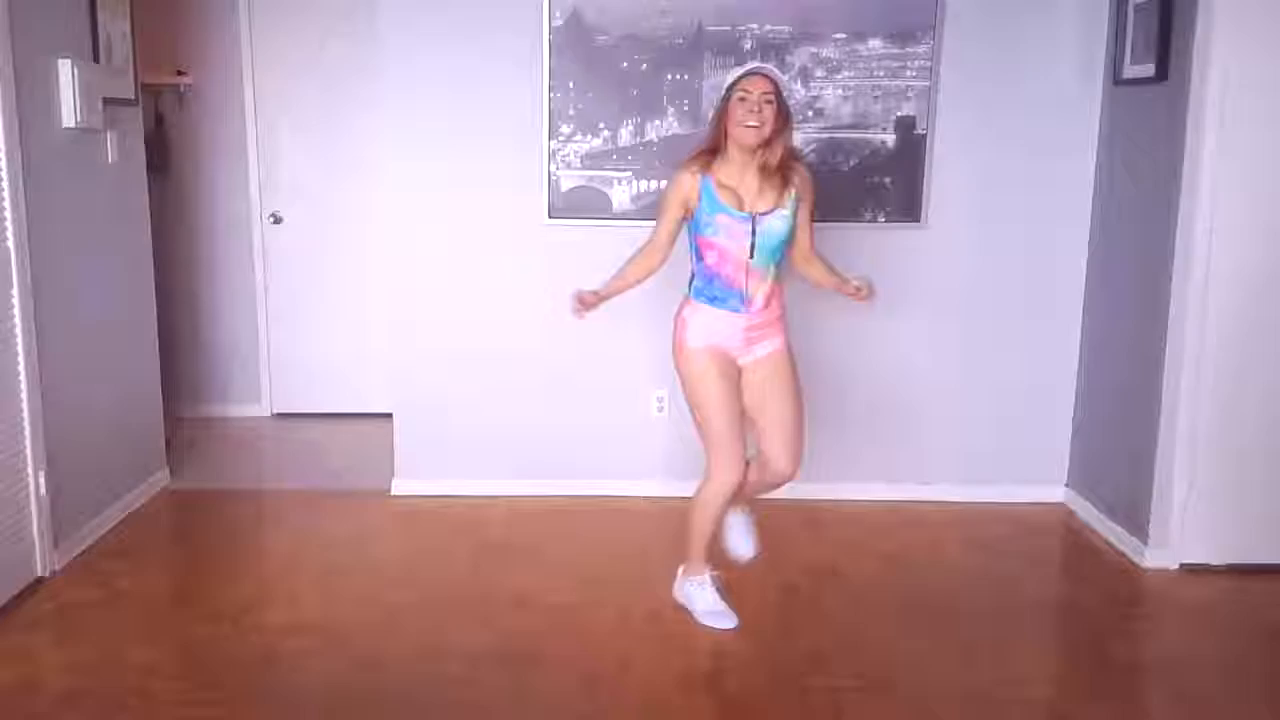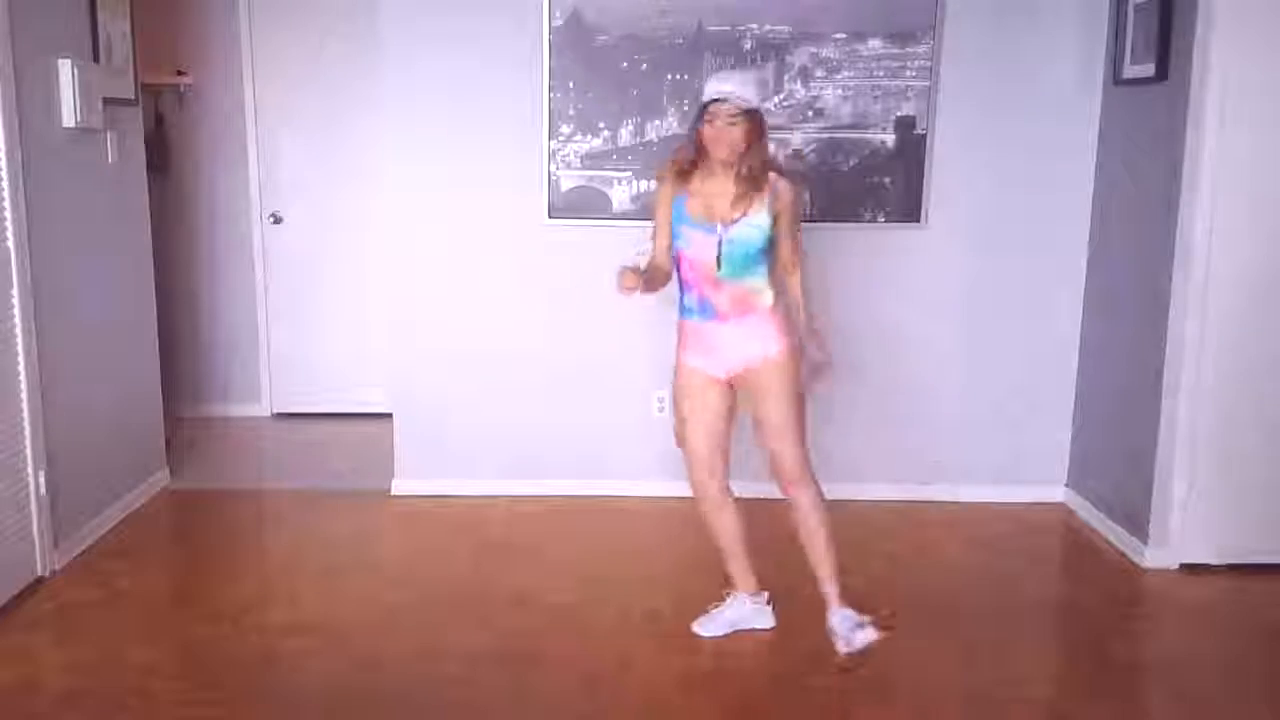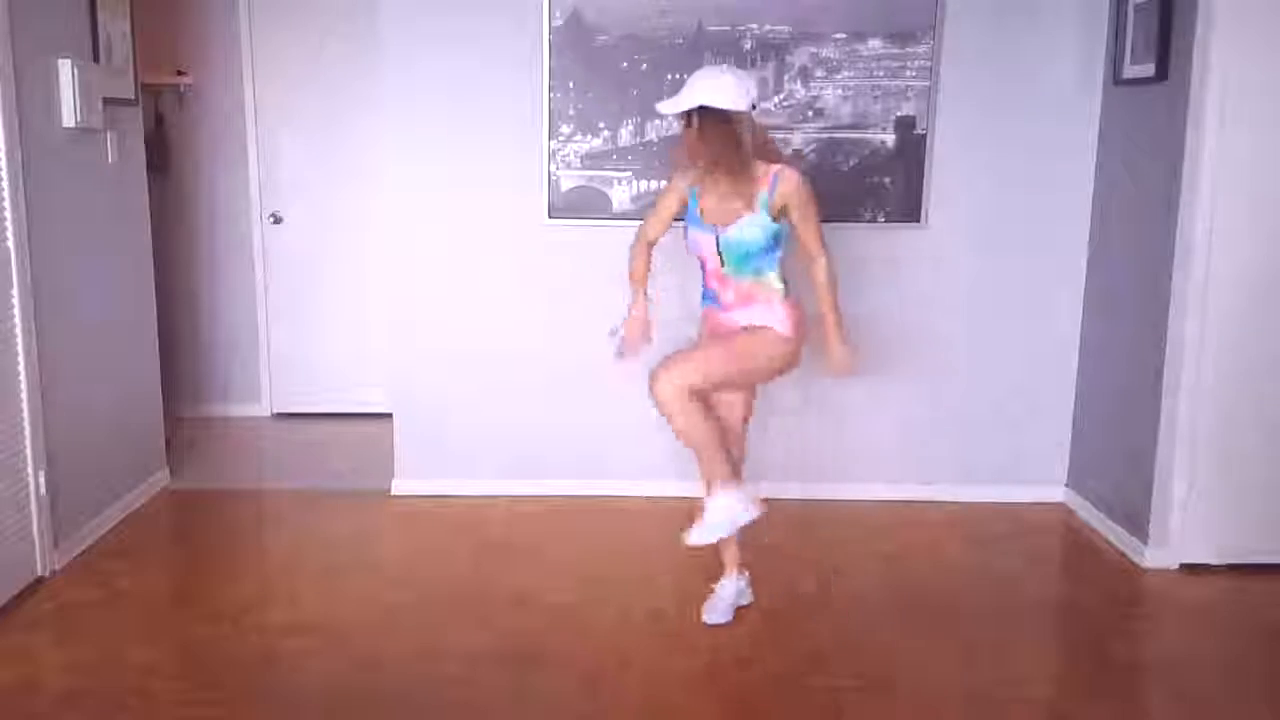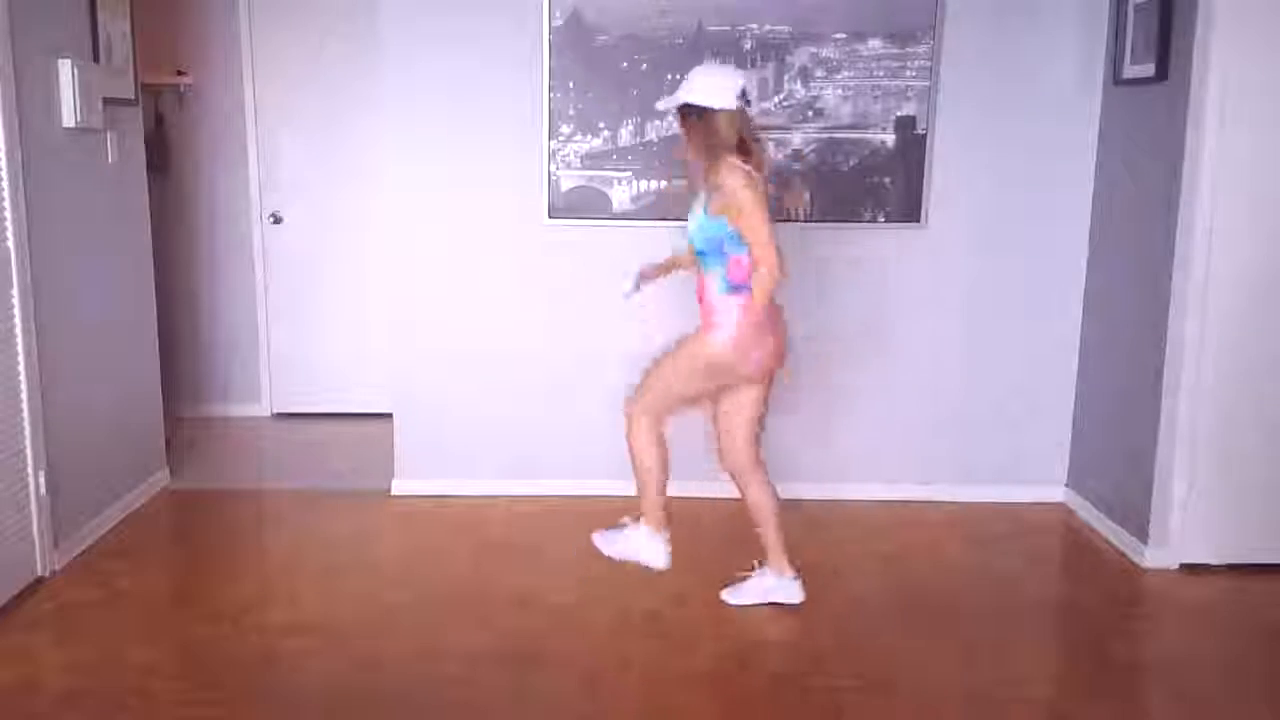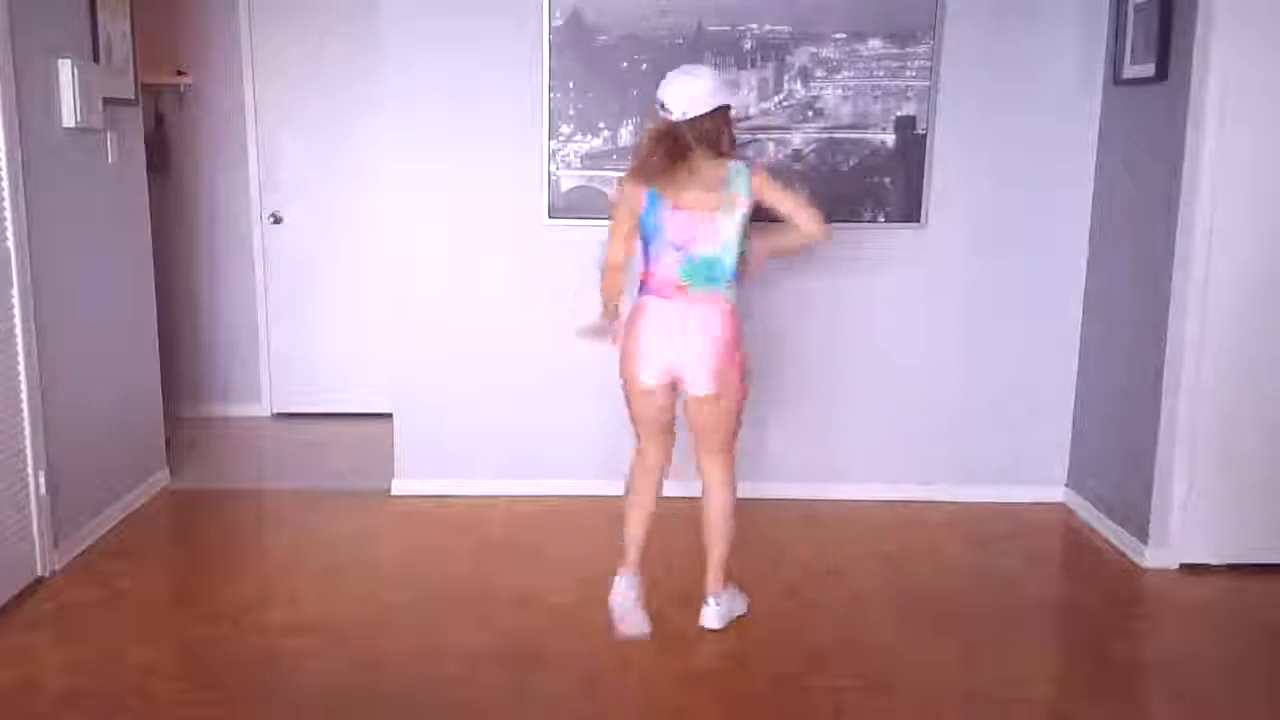
dt=0.3s
person 1, frame 1
left shoulder: (796, 181)
right shoulder: (692, 180)
right elbow: (653, 254)
left wrist: (844, 285)
right wrist: (599, 295)
left hip: (765, 336)
right hip: (704, 333)
left knee: (782, 461)
right knee: (728, 461)
left ankle: (733, 507)
right ankle: (693, 575)
person 1, frame 2
left shoulder: (777, 192)
right shoulder: (674, 190)
left elbow: (788, 269)
right elbow: (662, 267)
left wrist: (806, 339)
right wrist: (639, 277)
left hip: (764, 345)
right hip: (699, 350)
left knee: (793, 471)
right knee: (707, 483)
left ankle: (837, 608)
right ankle: (747, 598)
person 1, frame 3
left shoulder: (782, 184)
right shoulder: (689, 181)
left elbow: (818, 257)
right elbow: (645, 238)
left wrist: (834, 332)
right wrist: (637, 301)
left hip: (770, 328)
right hip: (717, 329)
left knee: (668, 382)
right knee: (720, 457)
left ankle: (728, 492)
right ankle: (733, 576)
person 1, frame 4
left shoulder: (731, 180)
right shoulder: (726, 176)
left elbow: (769, 264)
left wrist: (751, 336)
right wrist: (670, 263)
left hip: (735, 331)
right hip: (735, 329)
left knee: (642, 409)
right knee: (740, 457)
left ankle: (651, 532)
right ankle: (778, 573)
person 1, frame 5
left shoulder: (639, 182)
right shoulder: (743, 176)
left elbow: (616, 264)
right elbow: (813, 226)
left wrist: (608, 319)
right wrist: (764, 247)
left hip: (650, 331)
right hip: (711, 335)
left knee: (650, 456)
right knee: (715, 470)
left ankle: (628, 576)
right ankle: (717, 597)
